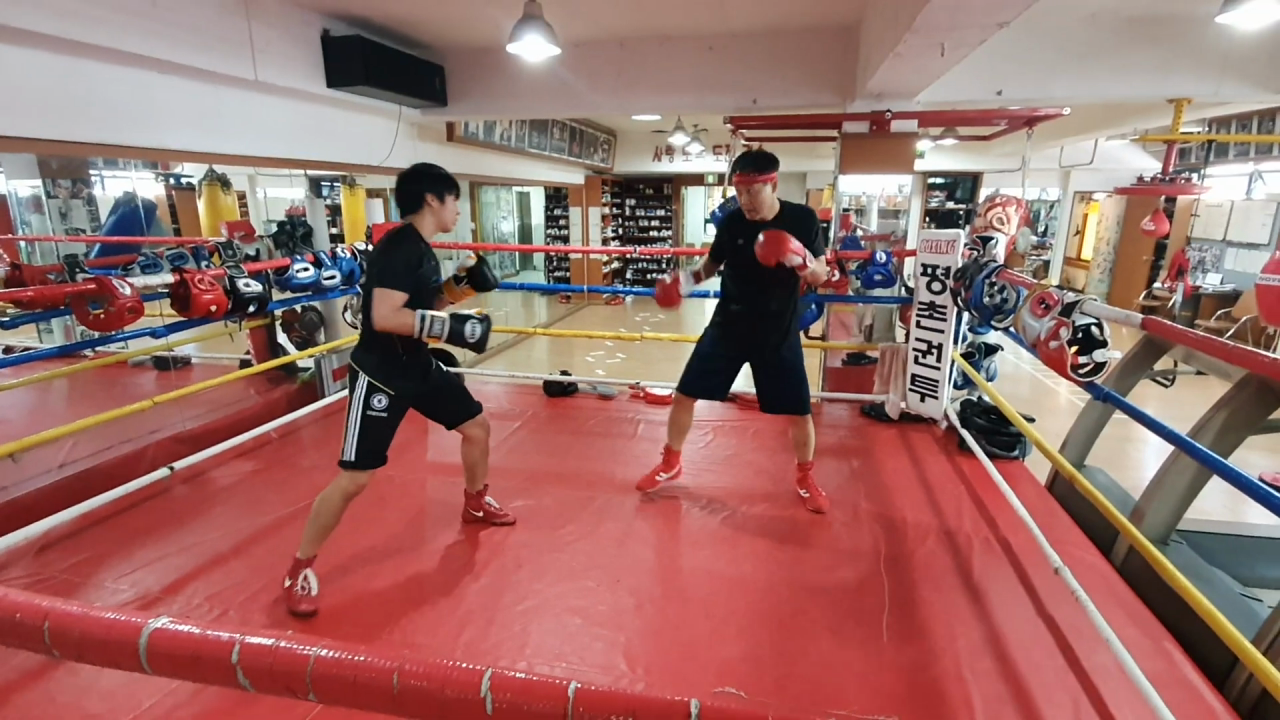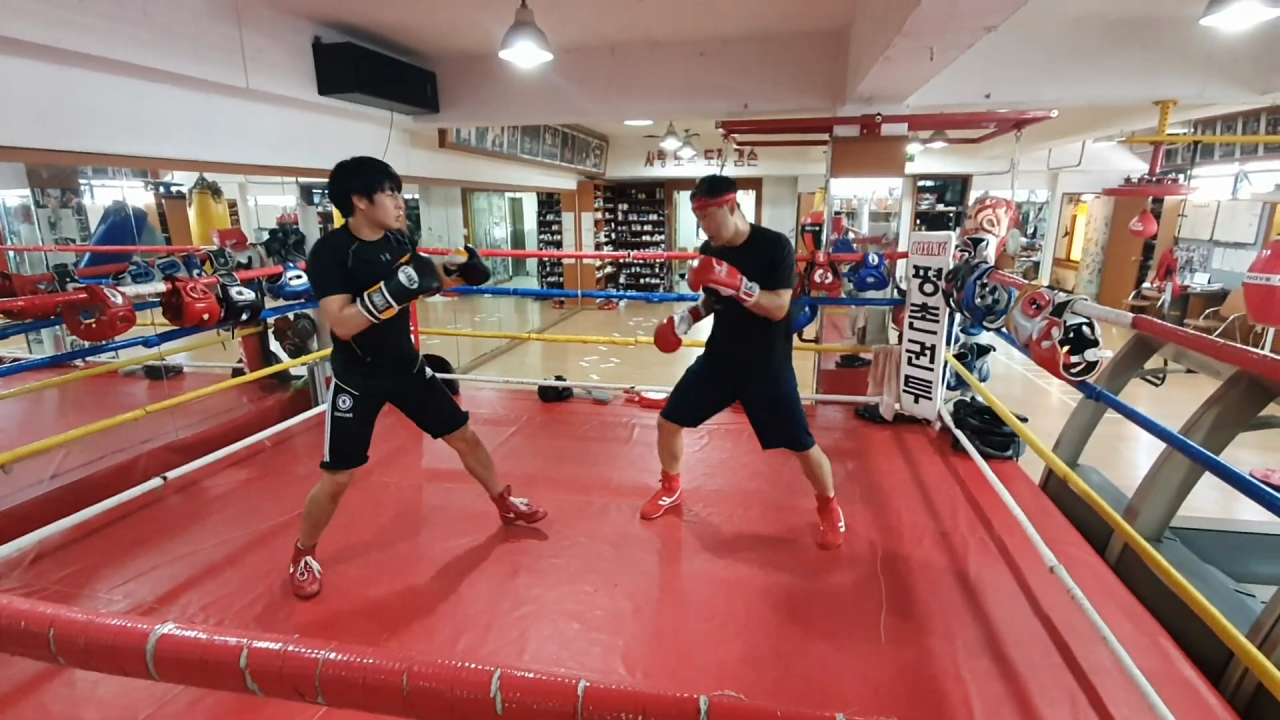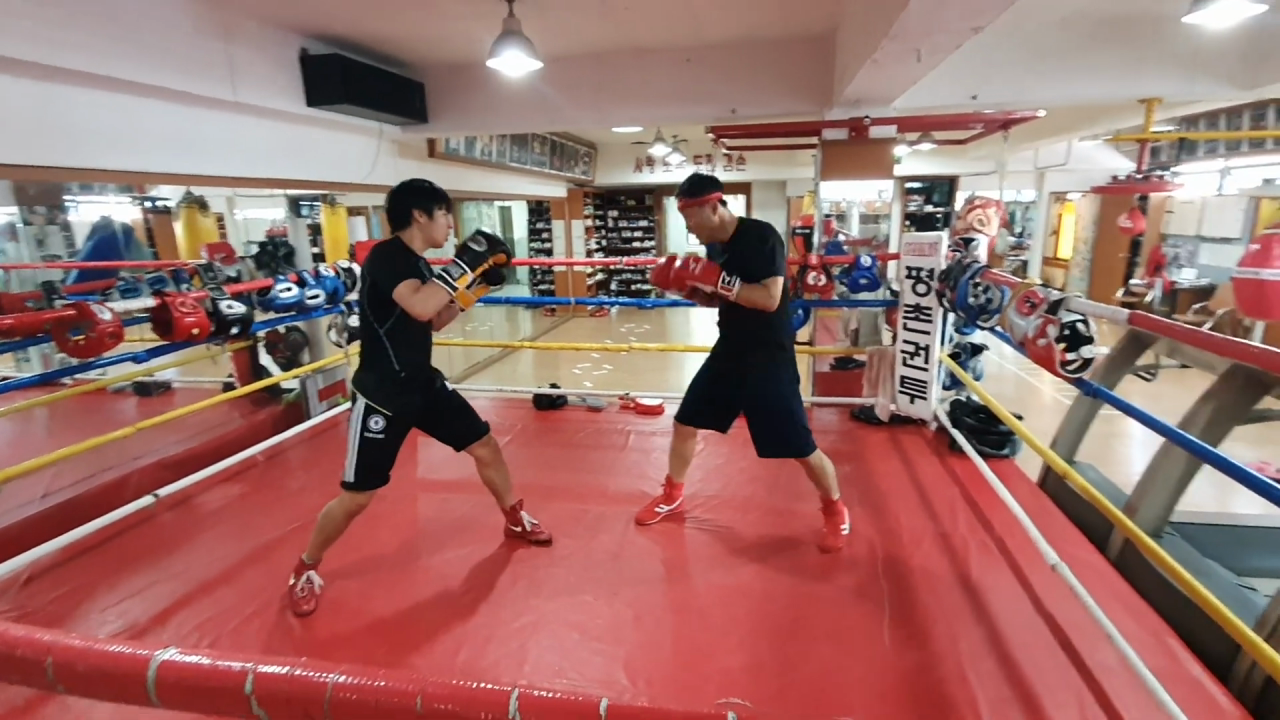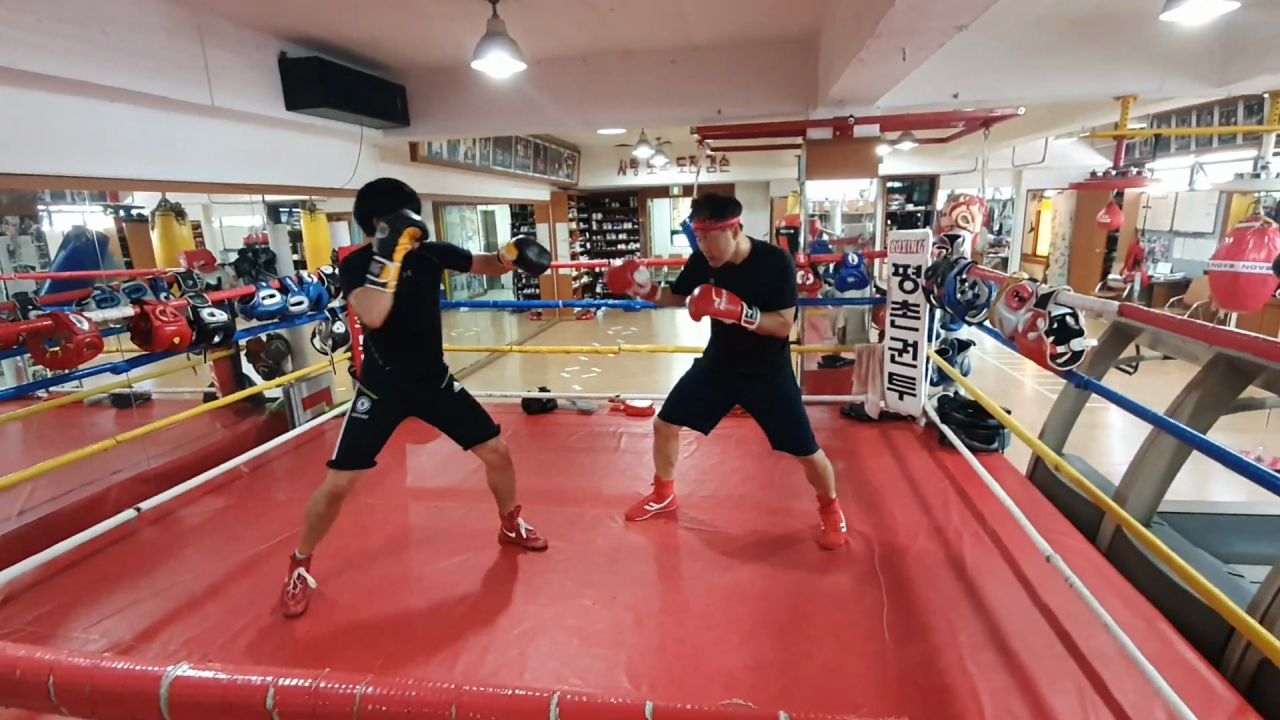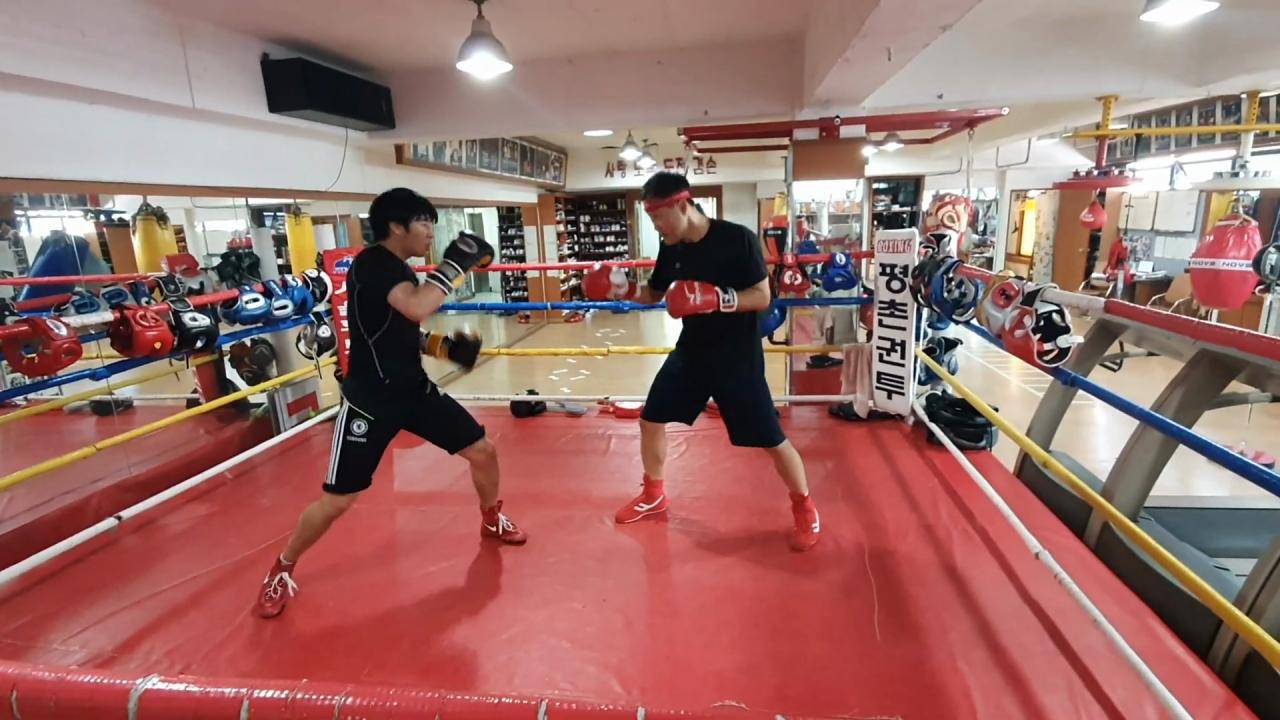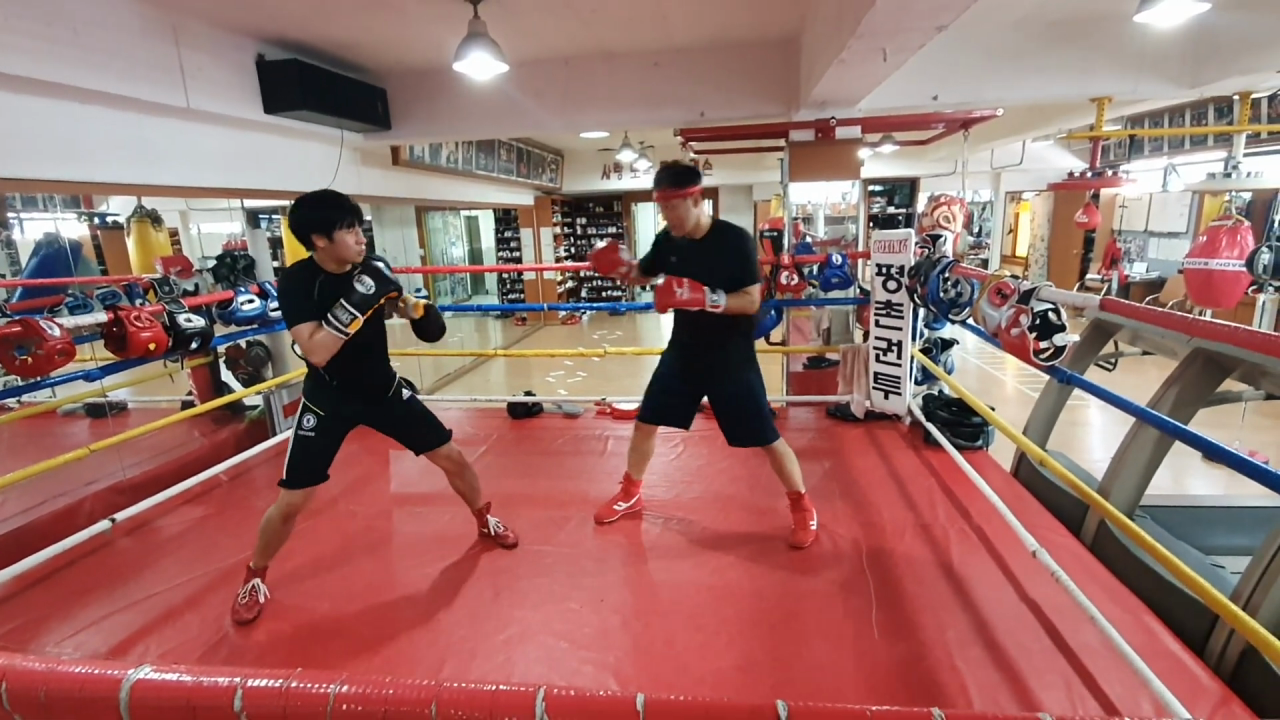
dt=0.7s
person 1, frame 1
left shoulder: (423, 247)
right shoulder: (398, 247)
right elbow: (385, 317)
left wrist: (463, 282)
right wrist: (451, 328)
left hip: (419, 366)
right hip: (379, 375)
left knee: (477, 425)
right knee: (354, 479)
left ankle: (476, 503)
right ankle: (300, 568)
person 1, frame 2
left shoulder: (399, 241)
right shoulder: (328, 252)
left elbow: (422, 287)
right elbow: (342, 325)
left wrist: (450, 267)
right wrist: (393, 289)
left hip: (406, 366)
right hip: (356, 377)
left knee: (464, 436)
right knee: (338, 478)
left ankle: (506, 502)
right ankle: (303, 555)
person 1, frame 3
left shoulder: (417, 262)
right shoulder: (387, 256)
left elbow: (433, 322)
right elbow: (421, 307)
left wrist: (474, 286)
right wrist: (466, 261)
left hip: (423, 382)
right hip: (382, 393)
left knee: (486, 446)
right knee: (357, 498)
left ankle: (515, 519)
right ankle: (306, 568)
person 1, frame 4
left shoulder: (430, 252)
right shoulder: (353, 265)
left elbow: (486, 264)
right elbow: (371, 316)
left wrist: (516, 254)
right wrist: (388, 251)
left hip: (434, 380)
right hip: (381, 387)
left knee: (497, 451)
right knee: (337, 483)
left ankle: (511, 525)
right ankle: (300, 565)
person 1, frame 5
left shoulder: (402, 267)
right shoulder: (372, 263)
right elbow: (417, 308)
left wrist: (445, 344)
right wrist: (457, 261)
left hip: (414, 388)
right hip: (370, 399)
left knee: (483, 449)
right knee: (335, 502)
left ankle: (492, 520)
right ankle: (283, 569)
person 1, frame 6
left shoulder: (371, 265)
right shoulder: (296, 283)
left elbow: (397, 297)
right elbow: (316, 353)
left wrist: (418, 310)
right wrist: (356, 300)
left hip: (383, 390)
right hip: (328, 401)
left knee: (451, 457)
right knee: (292, 500)
left ankle: (485, 521)
right ankle: (255, 577)
person 2, frame 1
left shoulder: (803, 219)
right shoulder: (731, 222)
left elbow: (821, 273)
right elbow: (713, 262)
left wrist: (800, 257)
right wrist: (689, 279)
left hip: (779, 334)
right hip: (727, 328)
left knee: (799, 413)
right knee: (684, 394)
left ankle: (805, 479)
right ankle: (671, 462)
person 2, frame 2
left shoulder: (775, 246)
right shoulder: (710, 250)
left elbow: (778, 309)
left wrist: (734, 283)
right wrist: (690, 314)
left hip: (766, 363)
right hip: (719, 355)
left knee: (802, 445)
right knee: (669, 421)
left ankle: (829, 507)
right ankle: (670, 488)
person 2, frame 3
left shoulder: (761, 236)
right shoulder: (717, 245)
left elbow: (769, 299)
left wrist: (716, 280)
right wrist: (688, 282)
left hip: (770, 360)
right hip: (729, 355)
left knee: (801, 448)
right knee: (684, 425)
left ankle: (835, 511)
right ankle: (672, 495)
person 2, frame 4
left shoulder: (777, 262)
right shoulder: (701, 262)
left elbow: (784, 325)
right elbow: (676, 297)
left wrist: (738, 312)
right wrist: (644, 286)
left hip: (768, 371)
right hip: (717, 364)
left knee: (806, 451)
right knee: (665, 424)
left ankle: (831, 510)
right ankle: (663, 494)
person 2, frame 5
left shoulder: (738, 239)
right shoulder: (672, 249)
left elbow: (762, 297)
right elbow: (654, 294)
left wrist: (714, 298)
right wrist: (622, 286)
left hip: (738, 358)
right hip: (689, 353)
left knee: (772, 441)
right knee: (650, 419)
left ankle: (805, 509)
right ankle: (654, 494)
person 2, frame 6
left shoulder: (735, 241)
right shoulder: (667, 239)
left elbow: (750, 302)
right elbow: (641, 276)
left wrist: (701, 296)
right wrist: (617, 258)
left hip: (731, 358)
right hip: (682, 353)
left knee: (766, 438)
right knee: (645, 424)
left ankle: (802, 508)
right ankle: (629, 494)
